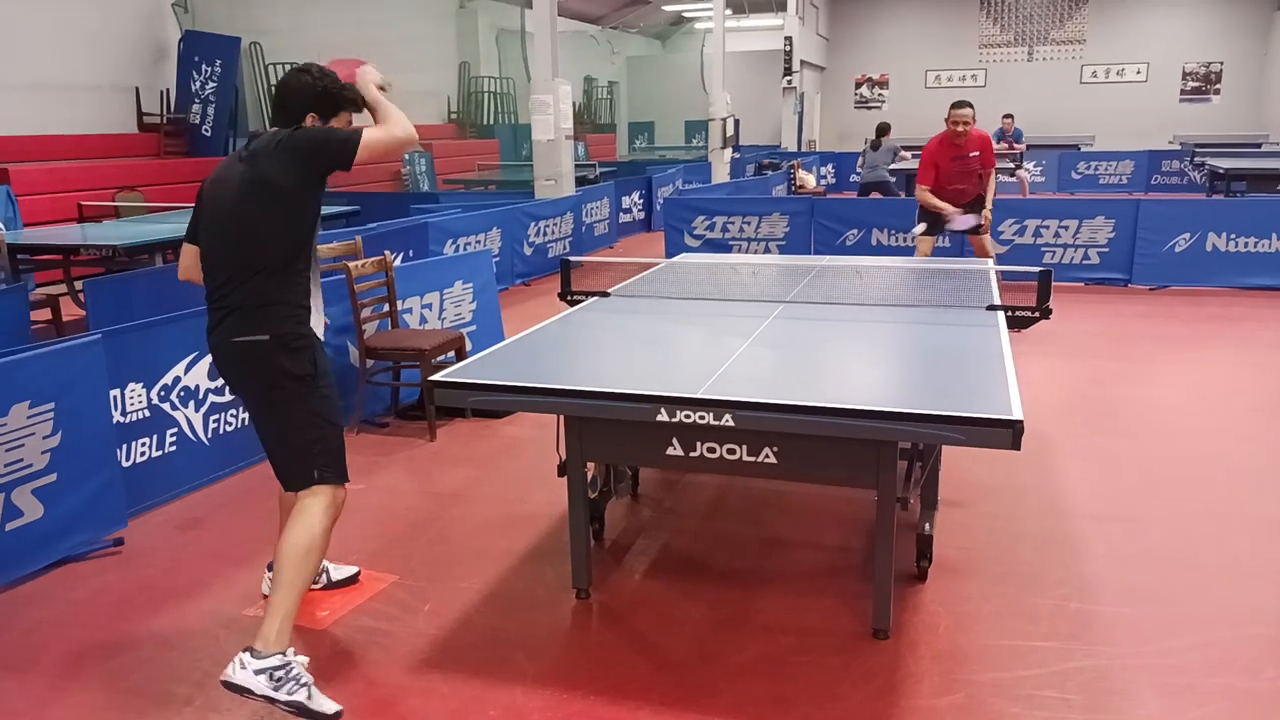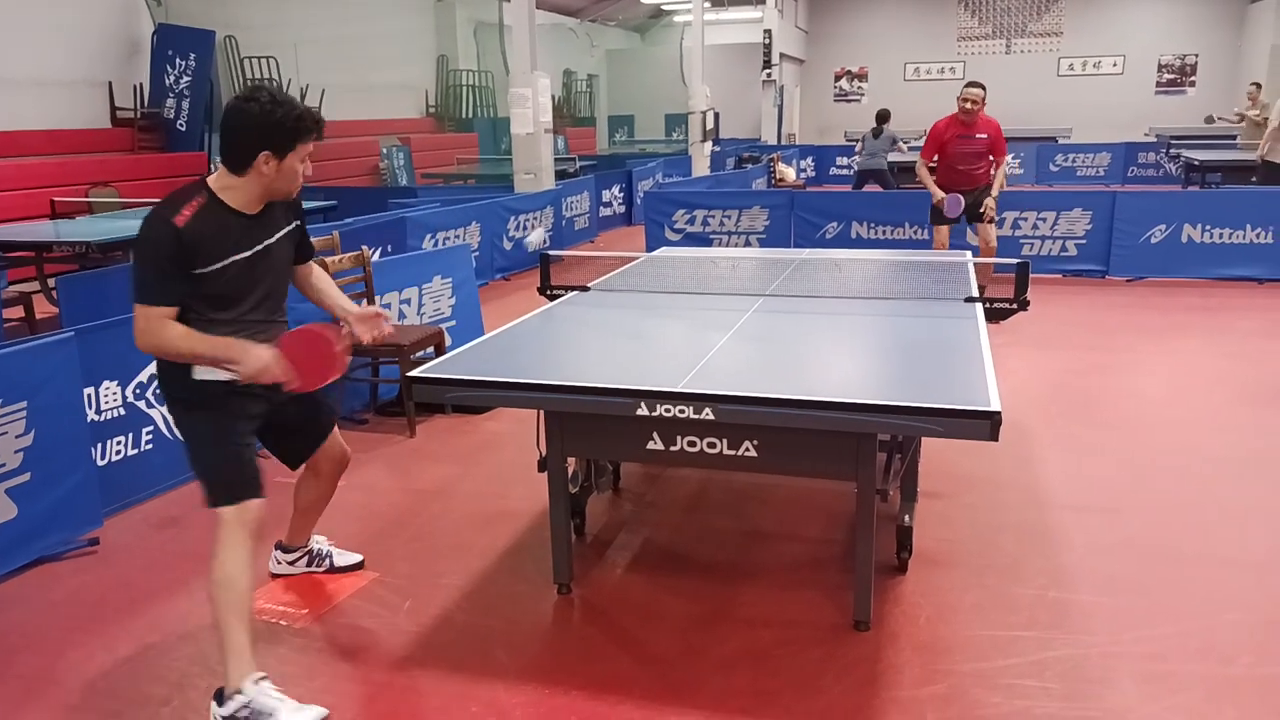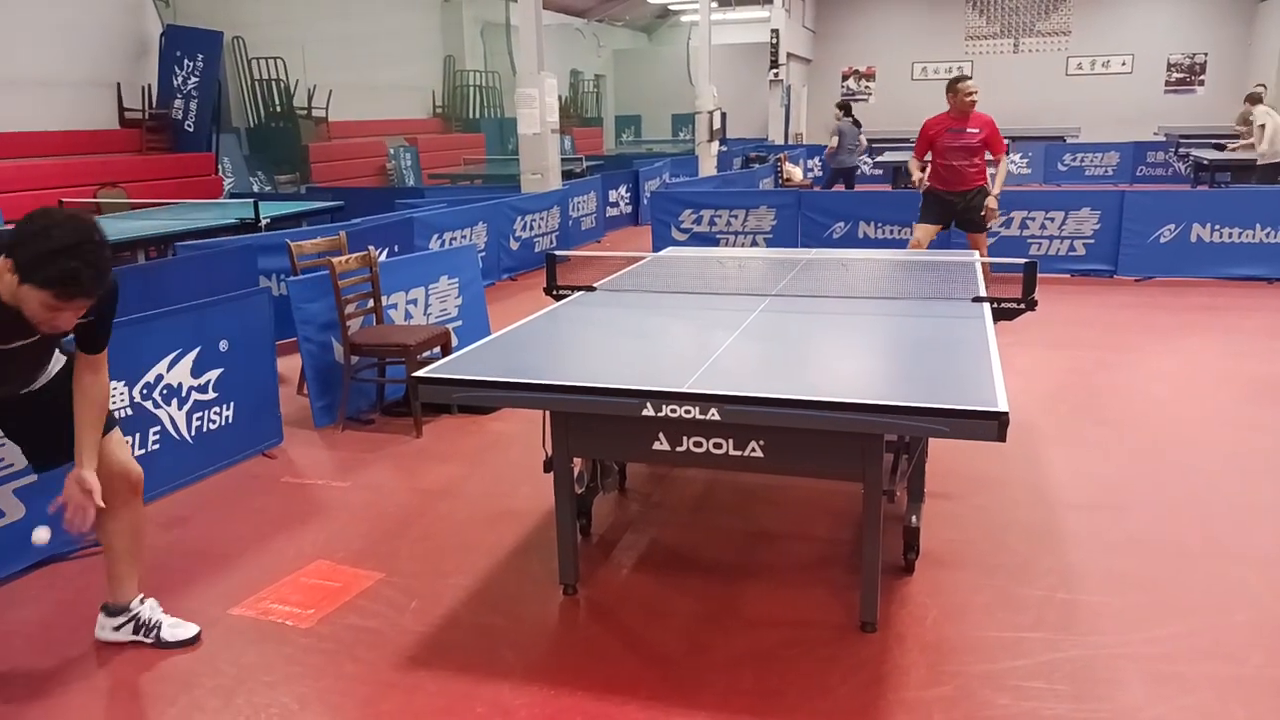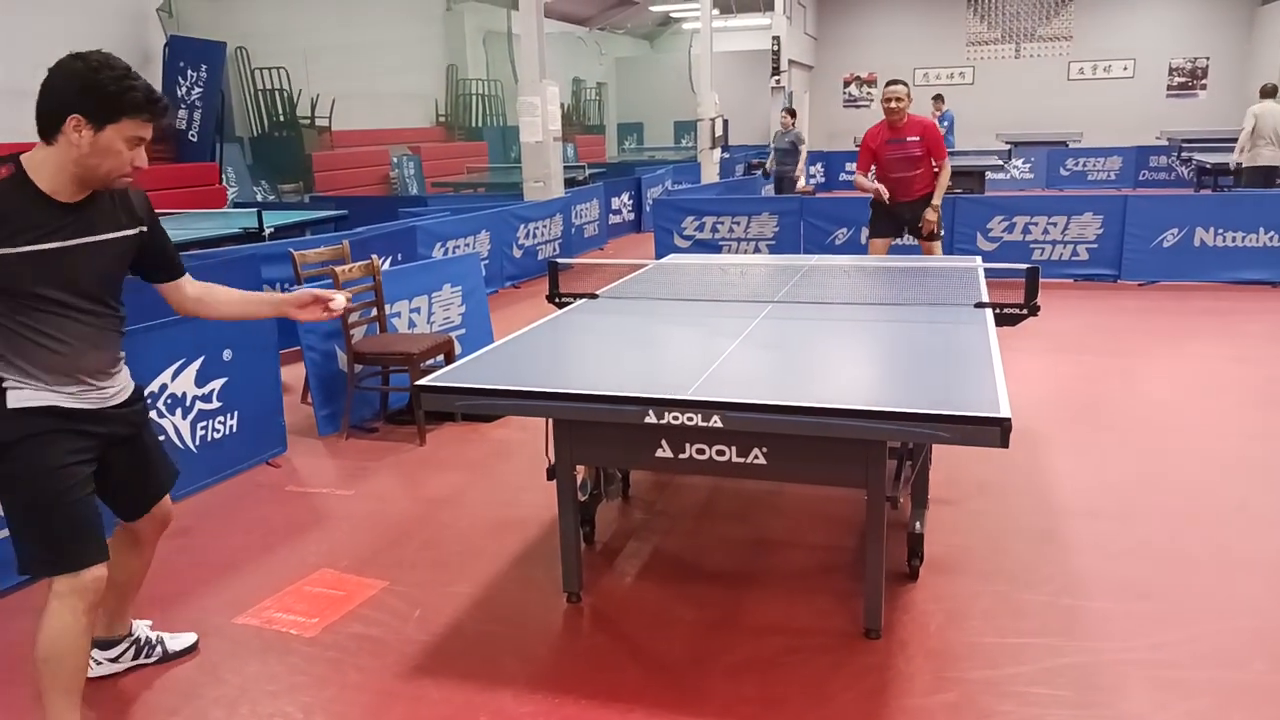
dt=1s
person 1, frame 1
left shoulder: (227, 172)
right shoulder: (296, 147)
left elbow: (189, 264)
right elbow: (400, 133)
right wrist: (370, 88)
left hip: (236, 343)
right hip: (278, 345)
left knee: (303, 461)
right knee: (322, 489)
left ankle: (294, 568)
right ankle: (267, 657)
person 1, frame 2
left shoulder: (283, 205)
right shoulder: (177, 227)
left elbow: (302, 268)
right elbow: (151, 332)
left wrist: (346, 308)
right wrist: (240, 356)
left hip: (273, 373)
right hip: (208, 386)
left knee: (330, 457)
right knee: (240, 516)
left ankle: (296, 549)
person 1, frame 3
left shoulder: (92, 296)
left elbow: (91, 367)
left wrist: (84, 467)
left hip: (40, 382)
left knee: (124, 478)
left ankle: (122, 612)
person 1, frame 4
left shoulder: (128, 206)
left elbow: (186, 295)
left wrist: (290, 304)
left hip: (113, 400)
left knee: (150, 520)
right knee: (81, 579)
left ankle: (109, 643)
person 2, frame 1
left shoulder: (983, 140)
right shoulder: (933, 148)
left elbow: (990, 174)
right elbow: (921, 193)
left wrist: (988, 207)
right wrist: (946, 208)
left hip: (971, 204)
right hip: (935, 205)
left knee: (986, 255)
right knee: (922, 256)
person 2, frame 2
left shoulder: (992, 127)
right shoulder: (941, 127)
left elbow: (1001, 164)
right elbow: (921, 166)
left wrist: (993, 196)
right wrist: (934, 191)
left hip: (980, 192)
right hip: (946, 193)
left knee: (989, 245)
right knee: (940, 247)
left ankle: (980, 294)
person 2, frame 3
left shoulder: (985, 123)
right shoulder: (931, 125)
left elbow: (1001, 160)
right elbow: (916, 157)
left wrist: (994, 194)
right wrist: (916, 174)
left hip: (974, 194)
right hip: (938, 194)
left knee: (979, 252)
right knee: (917, 243)
person 2, frame 4
left shoulder: (927, 127)
right shoulder: (872, 135)
left elbow: (944, 168)
right elbow: (859, 176)
left wrist: (934, 206)
right wrist: (871, 187)
left hip: (923, 202)
right hip: (886, 204)
